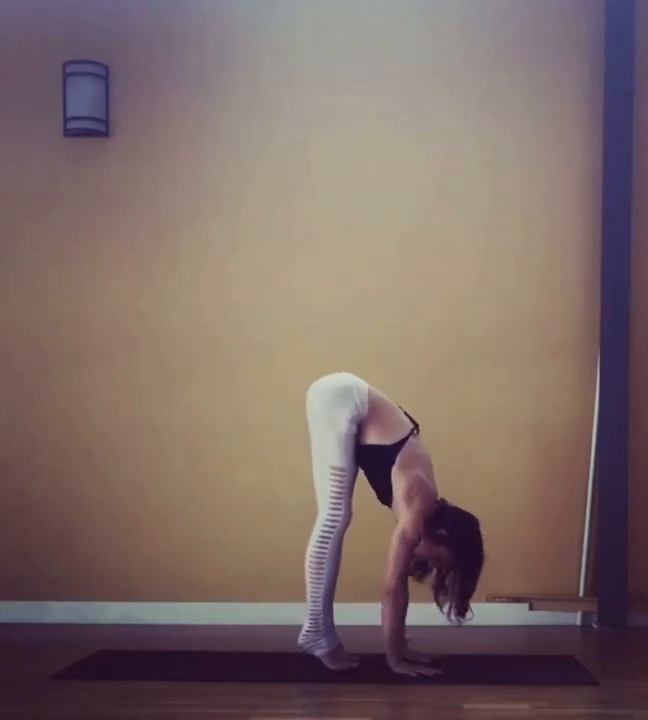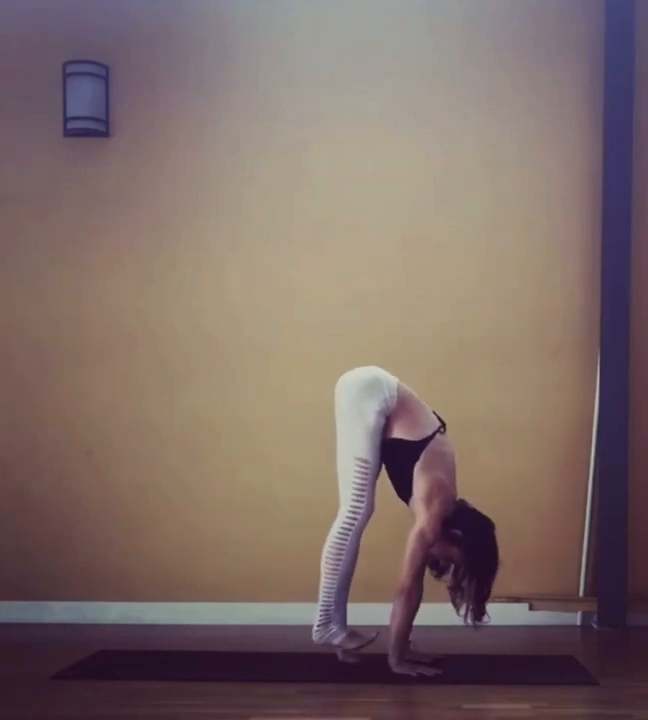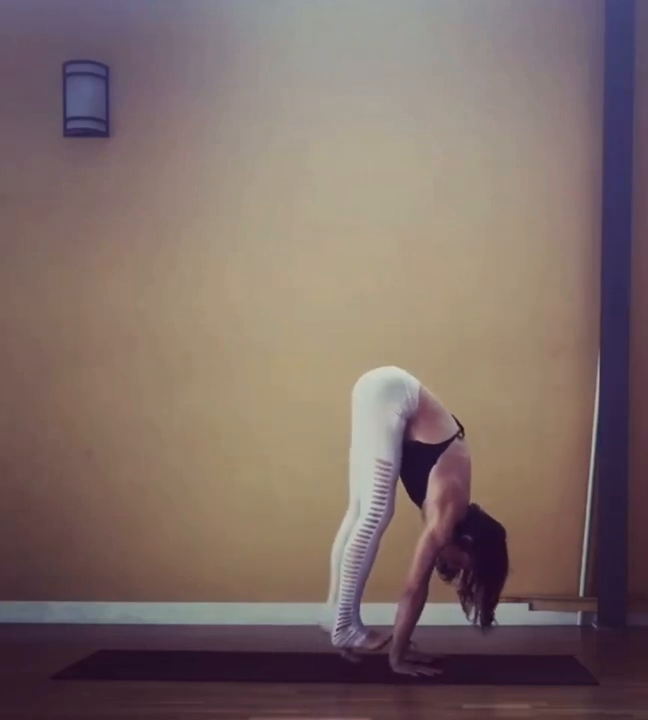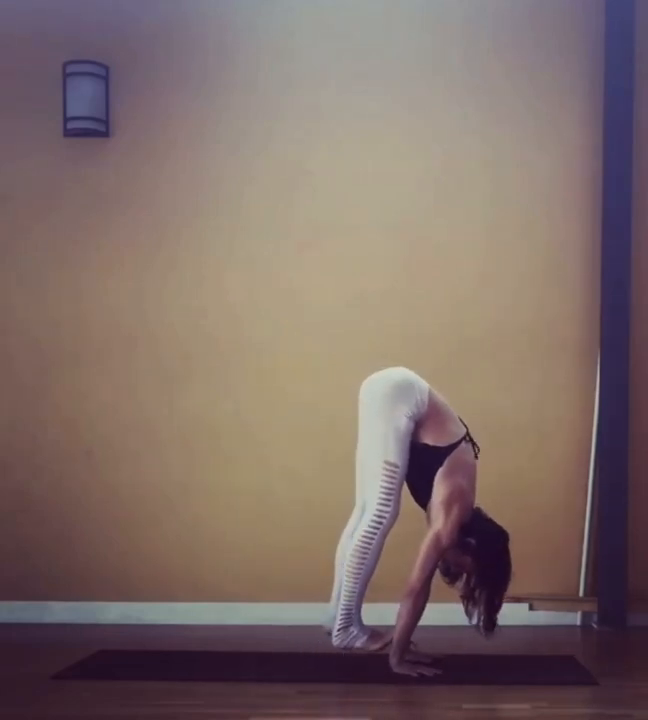
dt=0.5s
person 1, frame 1
left shoulder: (424, 508)
right shoulder: (416, 516)
left elbow: (396, 585)
right elbow: (393, 588)
left wrist: (400, 648)
right wrist: (395, 658)
left hip: (347, 400)
right hip: (340, 398)
left knee: (336, 521)
right knee: (334, 519)
left ankle: (324, 636)
right ankle: (316, 634)
person 1, frame 2
left shoulder: (442, 509)
right shoulder: (433, 516)
left elbow: (411, 582)
right elbow: (407, 586)
left wrist: (401, 647)
right wrist: (396, 657)
left hip: (373, 395)
right hip: (368, 392)
left knee: (354, 514)
right knee: (356, 513)
left ankle: (334, 622)
right ankle: (327, 623)
person 1, frame 3
left shoulder: (450, 511)
right shoulder: (445, 521)
left elbow: (417, 583)
right elbow: (414, 588)
left wrist: (401, 645)
right wrist: (397, 657)
left hip: (387, 392)
left knee: (362, 511)
right knee: (376, 516)
left ankle: (337, 615)
right ankle: (344, 625)
person 1, frame 4
left shoulder: (452, 515)
right shoulder: (449, 524)
left elbow: (419, 585)
right elbow: (416, 589)
right wrist: (397, 657)
left knee: (367, 513)
right knee: (380, 516)
left ankle: (340, 615)
right ankle: (346, 626)
